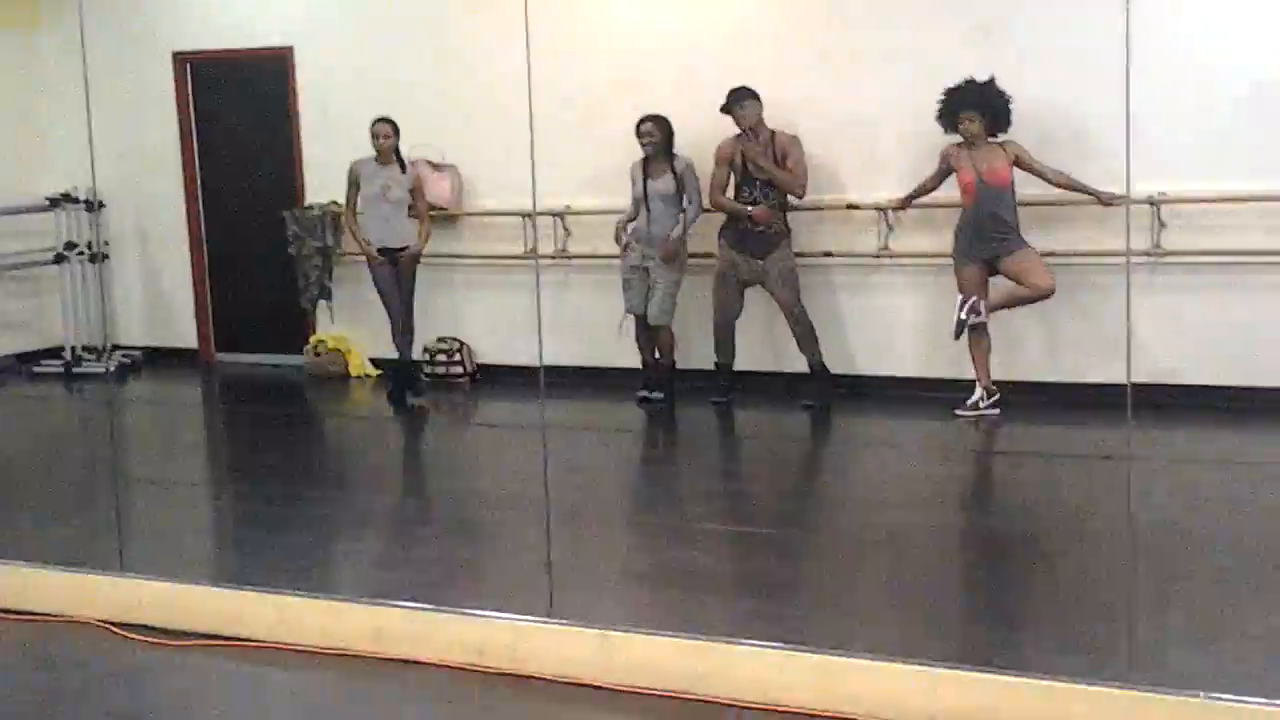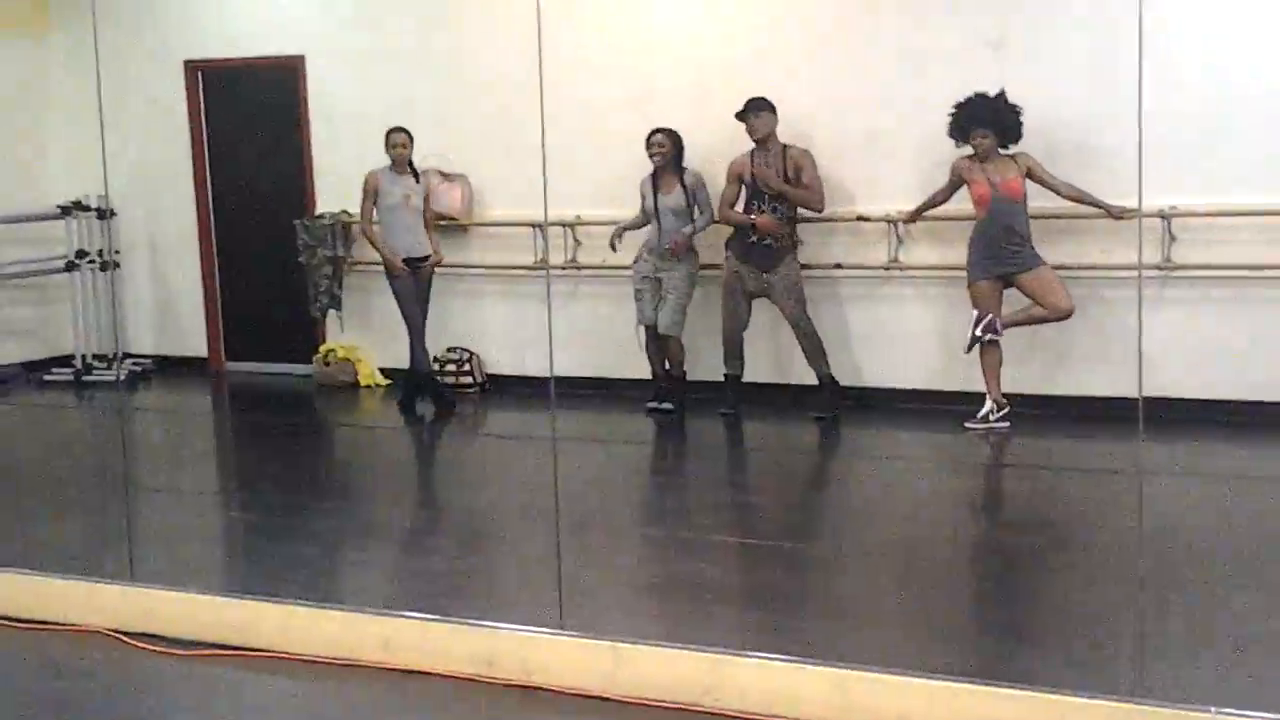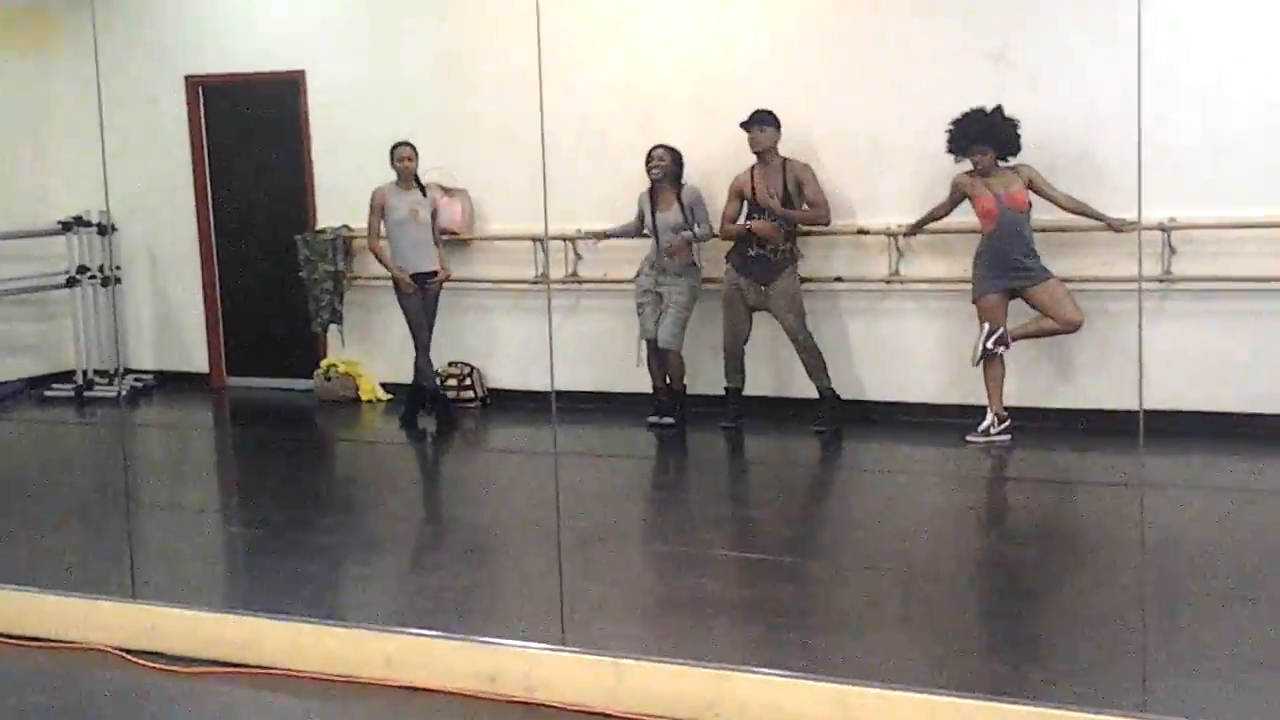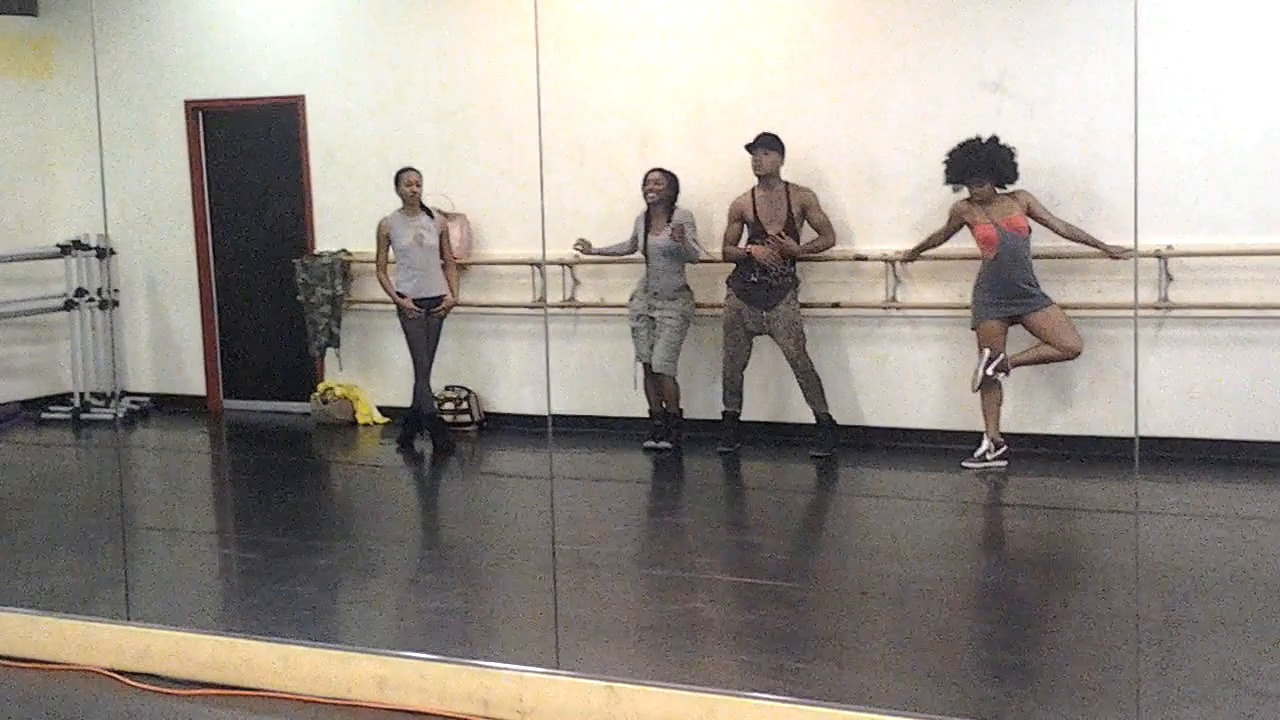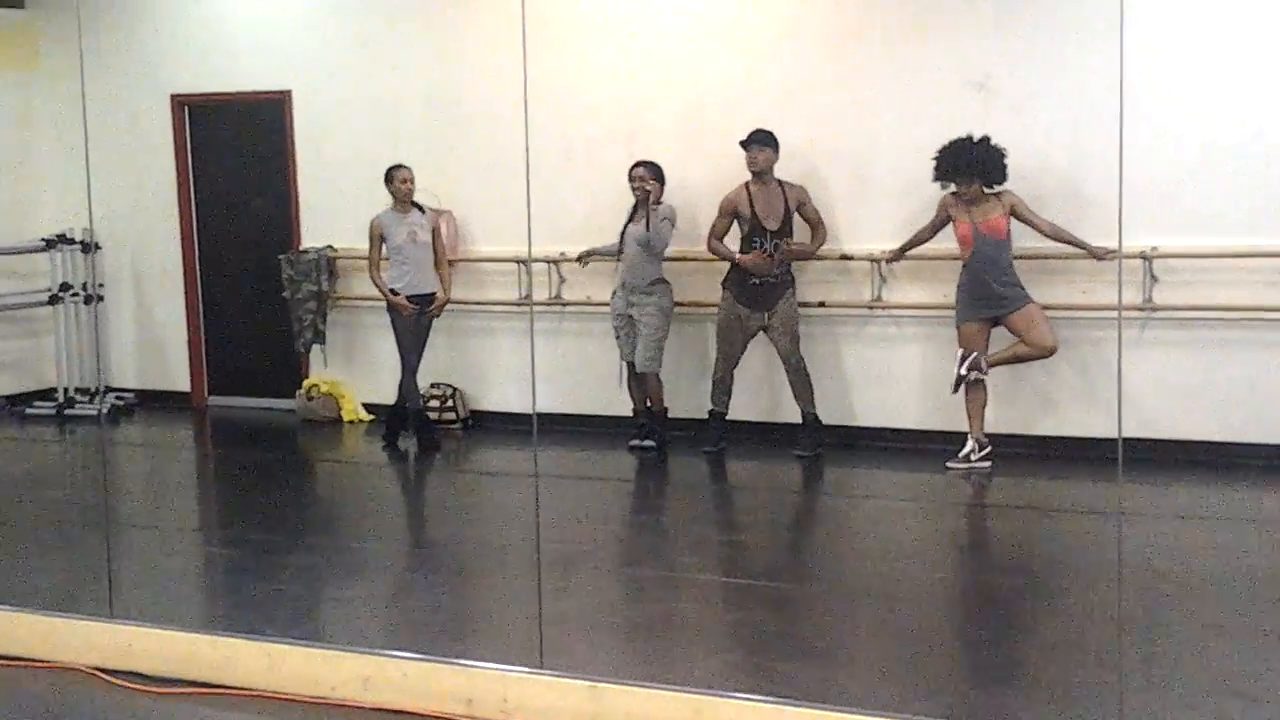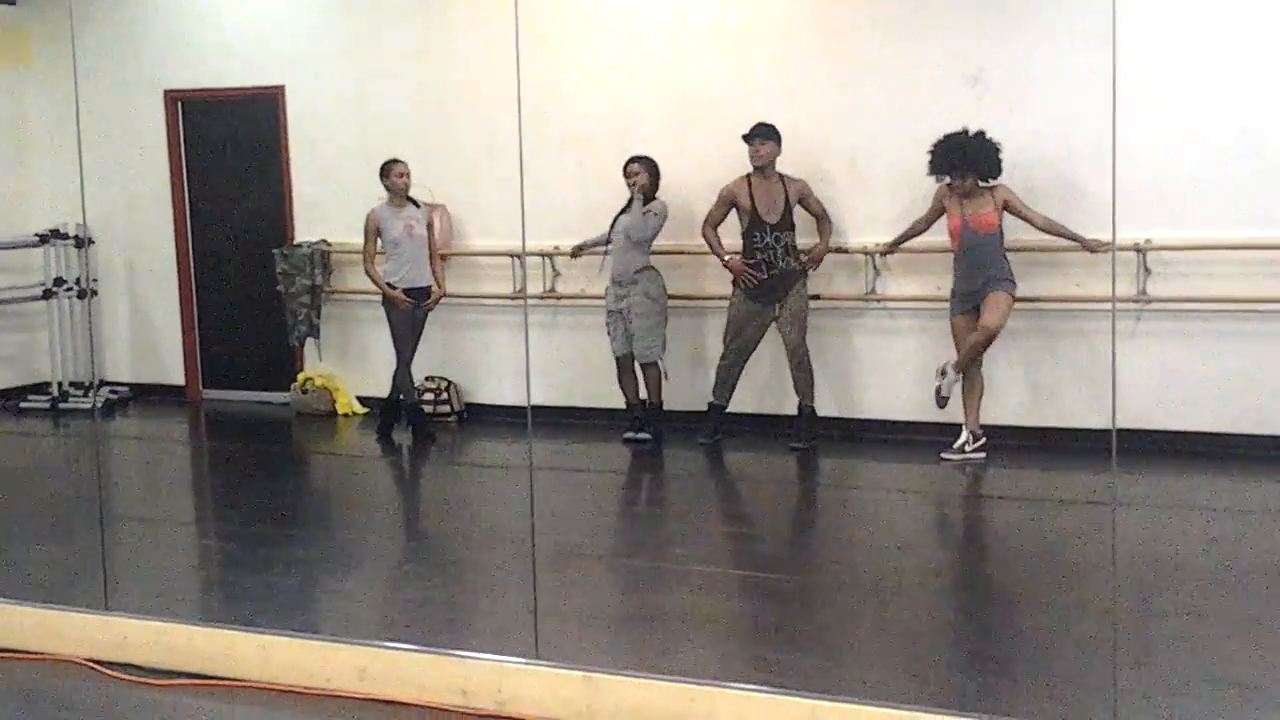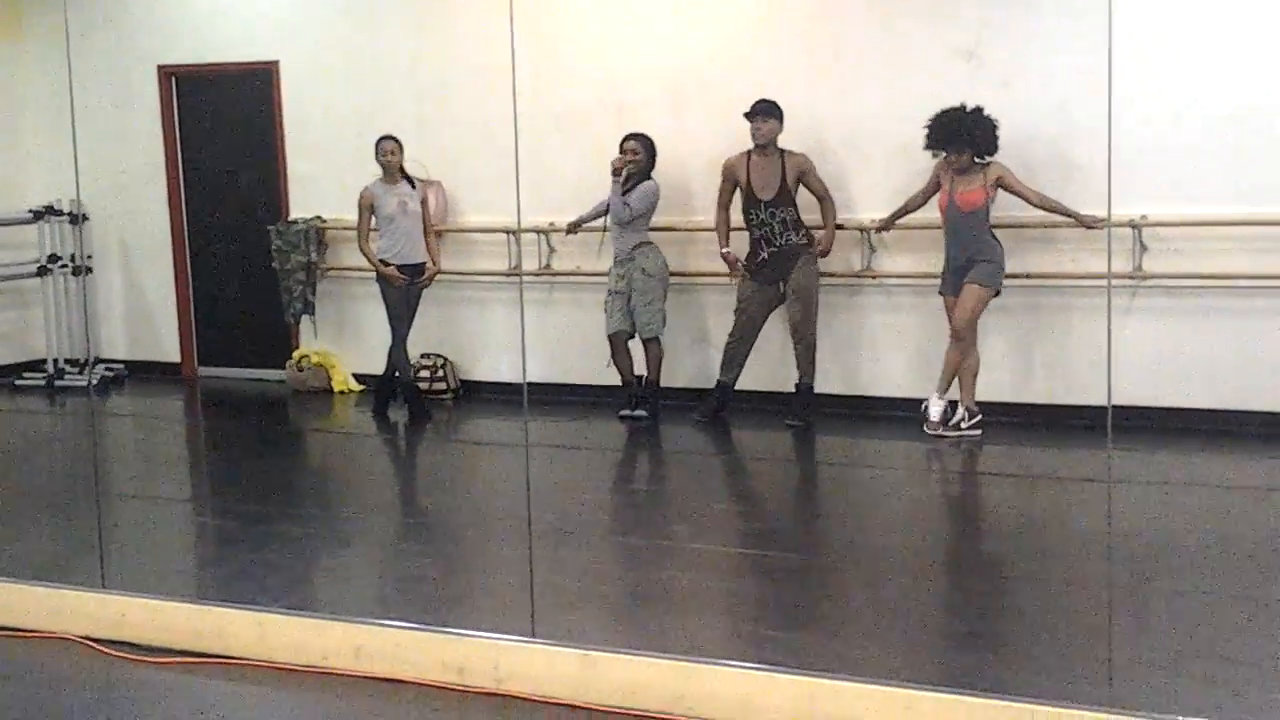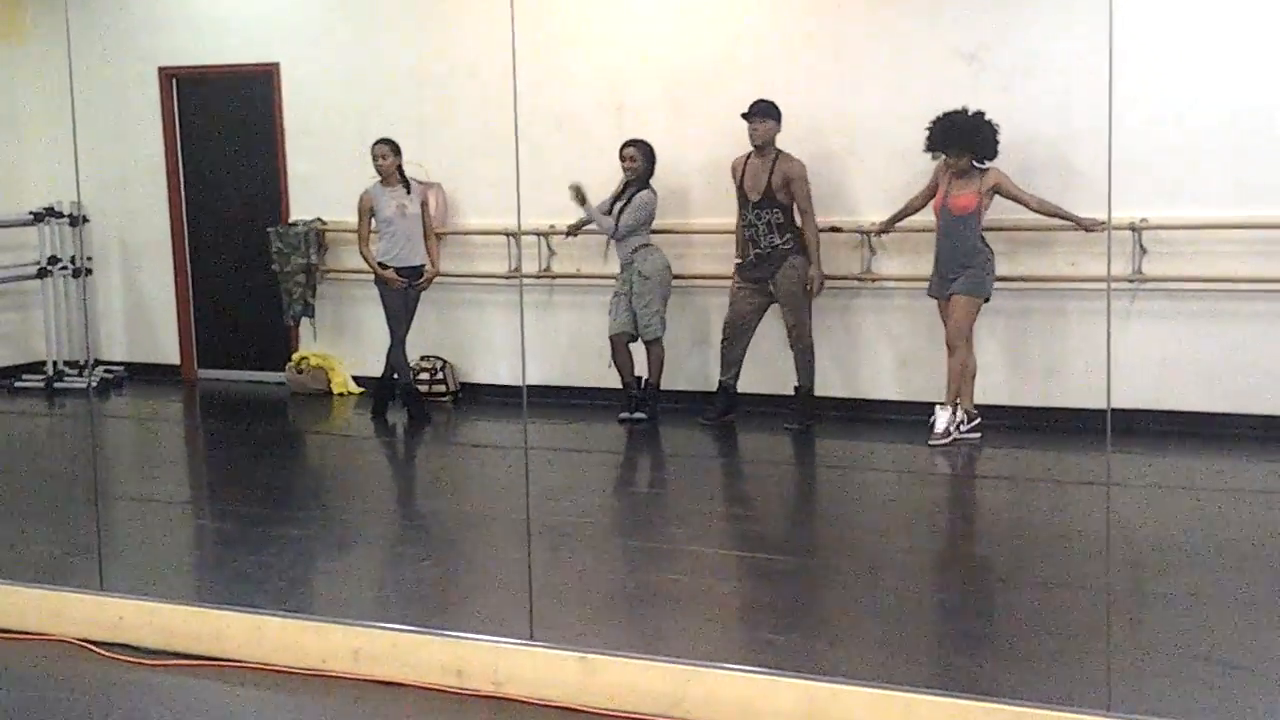
dt=0.3s
person 1, frame 1
left shoulder: (1009, 150)
right shoulder: (952, 154)
left elbow: (1051, 175)
right elbow: (933, 182)
left wrist: (1095, 193)
right wrist: (906, 200)
left hip: (1006, 240)
right hip: (970, 243)
left knee: (1044, 285)
right knee: (976, 321)
left ankle: (981, 307)
right ankle: (985, 392)
person 1, frame 2
left shoulder: (1021, 162)
right shoulder: (963, 167)
left elbow: (1062, 188)
right elbow: (943, 195)
left wrist: (1106, 207)
right wrist: (916, 213)
left hip: (1020, 253)
right hip: (984, 256)
left knee: (1062, 307)
right knee: (989, 335)
left ankle: (997, 323)
right ankle: (996, 405)
person 1, frame 3
left shoulder: (1022, 174)
right shoulder: (965, 182)
left elbow: (1062, 200)
right elbow: (944, 209)
left wrist: (1106, 219)
right wrist: (917, 226)
left hip: (1028, 265)
right hip: (991, 270)
left knee: (1072, 319)
right knee: (992, 347)
left ankle: (1006, 336)
right ankle: (997, 418)
person 1, frame 4
left shoulder: (1020, 200)
right shoulder: (964, 210)
left elbow: (1059, 227)
right elbow: (942, 235)
left wrist: (1104, 247)
right wrist: (914, 252)
left hip: (1027, 293)
right hip: (991, 296)
left knee: (1072, 347)
right knee: (990, 372)
left ankle: (1005, 362)
right ankle: (994, 444)
person 1, frame 5
left shoulder: (1005, 200)
right shoulder: (950, 204)
left elbow: (1045, 227)
right elbow: (929, 231)
left wrist: (1089, 248)
right wrist: (900, 251)
left hip: (1008, 291)
right hip: (971, 295)
left knee: (1046, 344)
right knee: (974, 374)
left ankle: (979, 363)
right ankle: (978, 445)
person 1, frame 6
left shoulder: (998, 194)
right shoulder: (945, 195)
left elbow: (1038, 220)
right elbow: (924, 223)
left wrist: (1083, 241)
right wrist: (894, 243)
left hip: (997, 280)
right hip: (964, 286)
left knee: (991, 326)
right knee: (972, 364)
left ankle: (951, 370)
right ankle: (972, 436)
person 1, frame 7
left shoulder: (992, 172)
right shoulder: (943, 169)
left elbow: (1033, 197)
right elbow: (921, 197)
left wrist: (1078, 216)
right wrist: (890, 219)
left hip: (983, 261)
right hip: (954, 264)
left knee: (961, 329)
right knee: (964, 337)
left ankle: (939, 399)
right ankle: (968, 413)
person 1, frame 8
left shoulder: (990, 178)
right shoulder: (942, 172)
left elbow: (1031, 201)
right elbow: (920, 200)
left wrist: (1077, 220)
right wrist: (890, 222)
left hip: (973, 268)
right hip: (945, 269)
left knee: (956, 342)
right knee: (959, 343)
left ankle: (946, 413)
right ankle: (966, 416)
person 2, frame 1
left shoulder: (787, 143)
right shoulder: (728, 149)
left elbow: (798, 188)
right elbow: (715, 197)
left wrist: (761, 160)
right wrist: (750, 211)
left hip: (775, 241)
right hip: (735, 242)
left knee: (794, 309)
right knee: (724, 313)
left ankle: (819, 375)
right ankle: (724, 377)
person 2, frame 2
left shoulder: (798, 157)
right shoulder: (740, 165)
left elbow: (817, 202)
right elbow: (724, 212)
left wrist: (776, 183)
right wrist: (755, 220)
left hip: (781, 255)
right hip: (741, 255)
left knee: (800, 322)
right knee: (733, 325)
left ankle: (828, 387)
right ankle: (733, 387)
person 2, frame 3
left shoulder: (799, 172)
right shoulder: (741, 181)
left elbow: (823, 215)
right elbow: (725, 230)
left wrist: (781, 211)
right wrist: (751, 226)
left hip: (780, 270)
right hip: (741, 269)
left knee: (799, 335)
right knee: (734, 338)
left ankle: (828, 400)
right ankle: (733, 401)
person 2, frame 4
left shoulder: (801, 197)
right shoulder: (741, 204)
left elbow: (828, 237)
right elbow: (726, 251)
left wrist: (797, 249)
right wrist: (750, 250)
left hip: (782, 294)
right hip: (742, 293)
left knee: (799, 360)
right knee: (733, 363)
left ankle: (825, 425)
right ankle: (731, 426)
person 2, frame 5
left shoulder: (795, 193)
right shoulder: (735, 199)
left elbow: (819, 226)
right elbow: (713, 240)
left wrist: (812, 248)
right wrist: (738, 258)
left hip: (780, 290)
right hip: (740, 290)
left knee: (792, 358)
right knee: (726, 360)
left ankle: (811, 426)
right ankle: (717, 424)
person 2, frame 6
left shoulder: (796, 188)
right shoulder: (735, 190)
left elbow: (823, 217)
right elbow: (708, 227)
left wrist: (823, 245)
right wrist: (726, 259)
left hip: (790, 282)
right hip: (751, 284)
left knee: (797, 349)
right knee: (734, 353)
left ankle: (806, 418)
right ankle: (715, 417)
person 2, frame 7
left shoulder: (797, 163)
right shoulder: (734, 165)
left elbow: (824, 199)
right elbow: (723, 209)
left wrist: (828, 236)
right wrist: (725, 249)
left hip: (799, 257)
right hip: (759, 260)
left knee: (802, 327)
right knee: (742, 329)
left ankle: (804, 397)
right ankle: (721, 393)
person 2, frame 8
left shoulder: (790, 167)
right shoulder: (739, 166)
left elbow: (807, 216)
left wrist: (815, 265)
right wrist: (738, 260)
left hip: (788, 260)
right hip: (753, 262)
left knee: (798, 332)
right knee: (733, 328)
left ankle: (804, 401)
right ankle: (726, 397)
person 3, frame 1
left shoulder: (410, 175)
right shoulder: (359, 169)
left elbow: (423, 217)
right elbow: (350, 212)
left wrist: (420, 245)
right wrist: (363, 244)
left hip: (406, 251)
right hip: (378, 252)
left knee: (407, 317)
right knee: (396, 315)
left ankle: (399, 382)
right ankle: (407, 375)
person 3, frame 2
left shoulder: (421, 183)
right shoulder: (375, 179)
right elbow: (366, 224)
left wrist: (437, 253)
right wrist: (387, 256)
left hip: (423, 261)
right hip: (397, 263)
left knee: (419, 328)
right knee: (416, 328)
left ankle: (410, 393)
right ankle: (434, 390)
person 3, frame 3
left shoulder: (428, 195)
right shoulder: (382, 195)
right elbow: (373, 241)
left wrist: (445, 267)
right wrist: (395, 272)
left hip: (431, 275)
right hip: (406, 277)
left knee: (423, 343)
right knee: (422, 342)
left ankle: (412, 408)
right ankle: (440, 406)
person 3, frame 4
left shoulder: (437, 220)
right shoulder: (388, 224)
left elbow: (449, 263)
right elbow: (381, 270)
left wrist: (453, 294)
right wrist: (397, 299)
left hip: (436, 300)
right hip: (410, 302)
left knee: (424, 368)
right knee: (421, 367)
left ankle: (409, 430)
right ankle: (437, 430)
person 3, frame 5
left shoulder: (429, 217)
right shoulder: (381, 223)
left elbow: (441, 261)
right elbow: (373, 268)
left wrist: (445, 292)
right wrist: (391, 297)
left hip: (428, 298)
right hip: (401, 300)
left knee: (412, 365)
right knee: (409, 365)
left ankle: (394, 426)
right ankle: (423, 429)
person 3, frame 6
left shoulder: (424, 212)
right shoulder: (376, 217)
left elbow: (434, 255)
right elbow: (368, 263)
left wrist: (440, 287)
right wrist: (388, 291)
left hip: (423, 292)
right hip: (397, 293)
left knee: (406, 358)
right knee: (404, 358)
left ankle: (388, 417)
right ankle: (417, 420)
person 3, frame 7
left shoulder: (418, 188)
right shoulder: (370, 194)
left elbow: (429, 231)
right elbow: (362, 240)
left wrist: (435, 263)
right wrist: (381, 269)
left hip: (417, 268)
right hip: (391, 270)
left knee: (401, 334)
right knee: (400, 334)
left ankle: (384, 393)
right ankle: (413, 398)
person 3, frame 8
left shoulder: (418, 191)
right shoulder: (370, 197)
left elbow: (429, 234)
right elbow: (363, 243)
left wrist: (434, 266)
right wrist: (379, 271)
left hip: (416, 271)
right hip: (389, 272)
left knee: (399, 336)
right knee: (398, 336)
left ankle: (383, 394)
right ankle: (412, 399)
person 4, frame 1
left shoulder: (682, 166)
right shoulder: (637, 168)
left elbow: (695, 206)
left wrist: (678, 235)
right wrist: (624, 220)
left hip: (667, 251)
right hip: (636, 248)
left knee: (658, 318)
right knee: (640, 316)
left ankle: (665, 378)
right ankle: (649, 376)
person 4, frame 2
left shoulder: (691, 178)
right shoulder: (646, 182)
left elbow: (707, 215)
left wrist: (686, 232)
right wrist: (623, 227)
left hip: (680, 263)
right hip: (648, 260)
left knee: (669, 329)
right knee: (650, 327)
left ankle: (676, 389)
right ankle: (660, 386)
person 4, frame 3
left shoulder: (690, 194)
right shoulder: (646, 197)
left elbow: (707, 229)
left wrist: (687, 237)
right wrist: (607, 232)
left hip: (682, 277)
right hip: (651, 274)
left knee: (668, 342)
right knee: (651, 341)
left ankle: (677, 402)
right ankle: (661, 401)
person 4, frame 4
left shoulder: (682, 216)
right shoulder: (642, 220)
left elbow: (694, 256)
right elbow: (631, 246)
left wrist: (681, 241)
right wrist: (594, 250)
left hip: (675, 302)
right hip: (644, 299)
left knee: (663, 367)
right knee: (648, 366)
left ankle: (673, 426)
right ankle: (657, 425)
person 4, frame 5
left shoulder: (665, 211)
right shoulder: (632, 212)
left elbow: (658, 245)
left wrist: (654, 205)
right wrist: (594, 251)
left hip: (653, 296)
right hip: (624, 295)
left knee: (646, 366)
right knee: (631, 364)
left ankle: (658, 427)
right ankle: (641, 424)
person 4, frame 6
left shoulder: (657, 206)
right shoulder: (628, 206)
left elbow: (637, 235)
left wrist: (639, 196)
right wrist: (586, 245)
left hip: (643, 286)
right hip: (617, 289)
left knee: (646, 357)
right knee: (623, 358)
left ankle: (653, 419)
right ankle: (636, 417)
person 4, frame 7
left shoulder: (649, 187)
right shoulder: (627, 183)
left elbow: (620, 216)
right elbow: (609, 205)
left wrist: (616, 179)
right wrist: (581, 220)
left hip: (644, 263)
right hip: (621, 265)
left knee: (649, 333)
right knee: (616, 335)
left ankle: (650, 397)
right ankle: (632, 393)
person 4, frame 8
left shoulder: (645, 196)
right shoulder: (626, 187)
left elbow: (614, 230)
right elbow: (609, 210)
left wrist: (586, 205)
right wrist: (580, 223)
left hip: (647, 265)
right hip: (628, 269)
left knee: (651, 336)
right knee: (617, 337)
left ankle: (650, 399)
right ankle: (632, 396)
